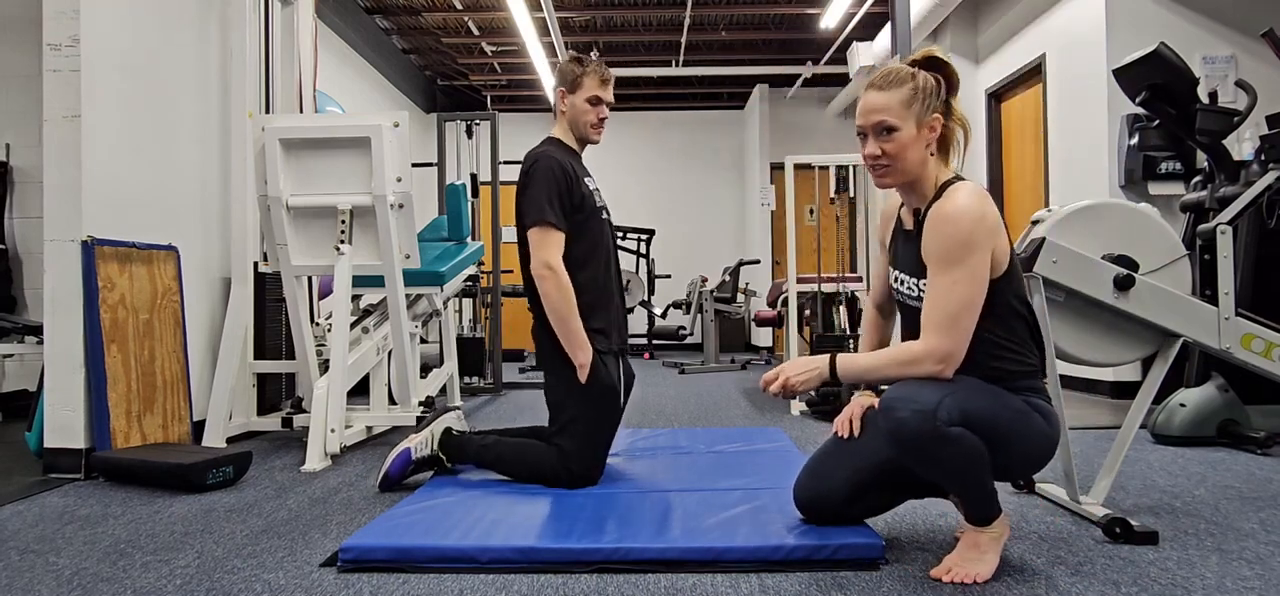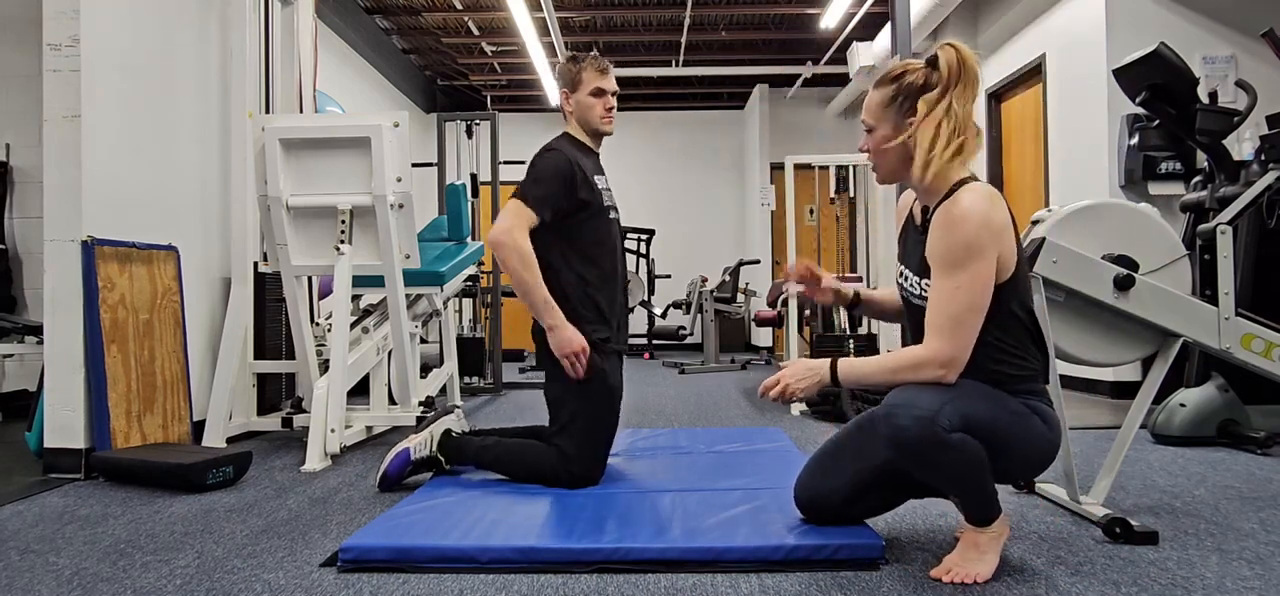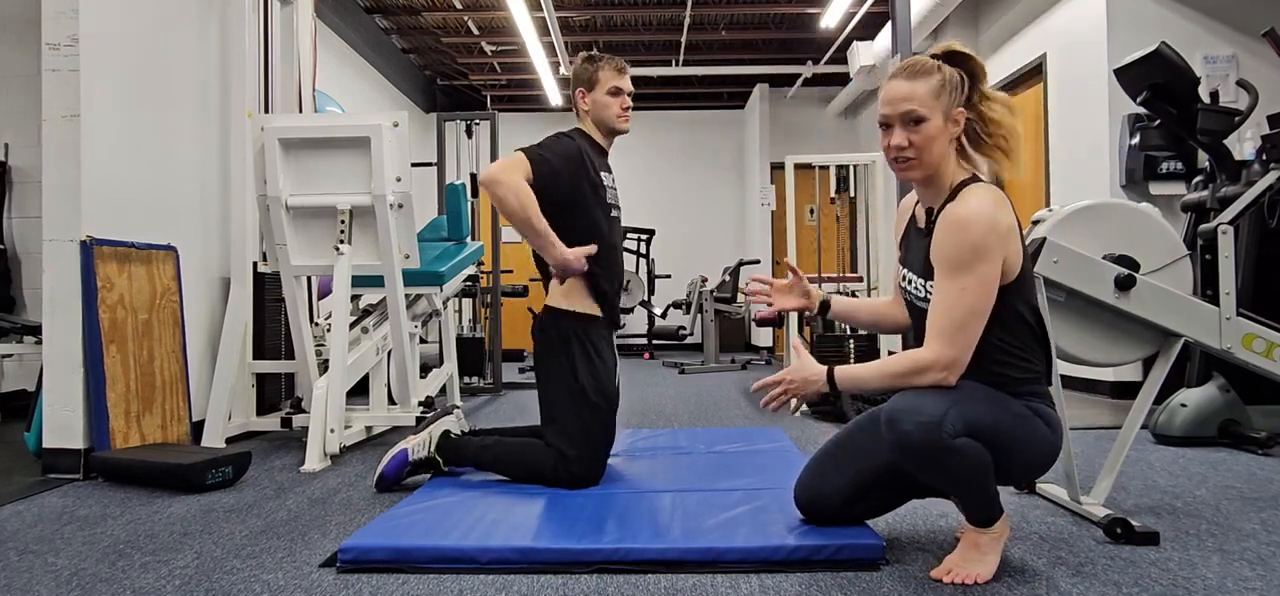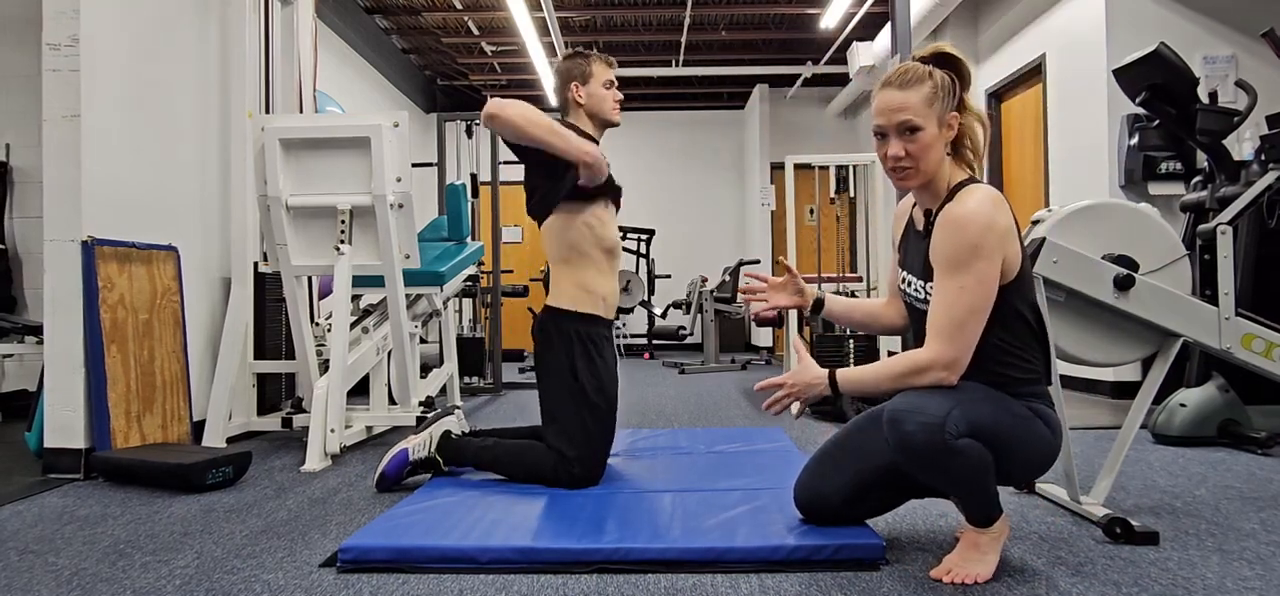
dt=0.5s
person 1, frame 1
left shoulder: (960, 210)
right shoulder: (896, 212)
left elbow: (939, 354)
right elbow: (880, 307)
left wrist: (828, 366)
right wrist: (863, 389)
left hip: (1012, 414)
right hip: (939, 403)
left knee: (912, 405)
right knee: (816, 496)
left ankle: (987, 522)
right ankle: (962, 477)
person 1, frame 2
left shoulder: (968, 212)
right shoulder: (911, 204)
left elbow: (943, 359)
left wrist: (828, 371)
right wrist: (848, 297)
left hip: (1012, 417)
right hip: (942, 404)
left knee: (910, 413)
right knee: (817, 497)
left ankle: (986, 522)
right ankle: (961, 475)
person 1, frame 3
left shoulder: (974, 212)
right shoulder: (912, 207)
left elbow: (942, 362)
left wrist: (825, 378)
right wrist: (817, 302)
left hip: (1015, 419)
right hip: (942, 403)
left knee: (915, 416)
right knee: (818, 497)
left ankle: (988, 524)
right ankle: (964, 476)
person 1, frame 4
left shoulder: (973, 212)
right shoulder: (910, 209)
left elbow: (943, 361)
left wrist: (825, 381)
right wrist: (811, 301)
left hip: (1013, 417)
right hip: (940, 401)
left knee: (917, 417)
right knee: (817, 498)
left ankle: (987, 523)
right ankle: (964, 478)
person 2, frame 1
left shoulder: (574, 166)
right shoulder: (549, 165)
right elbow: (546, 267)
right wrist: (583, 355)
left hip: (601, 343)
right hip: (581, 348)
left knee: (579, 449)
right knee: (577, 467)
left ankle: (457, 436)
right ankle: (447, 442)
person 2, frame 2
left shoulder: (589, 162)
right shoulder: (560, 160)
right elbow: (504, 237)
right wrist: (557, 326)
left hip: (600, 340)
right hip: (579, 343)
left knee: (580, 447)
right knee: (577, 467)
left ankle: (461, 436)
right ankle: (447, 445)
person 2, frame 3
left shoulder: (596, 159)
right shoulder: (569, 150)
right elbow: (497, 177)
right wrist: (555, 253)
left hip: (591, 332)
right hip: (572, 332)
left knee: (585, 448)
right knee: (577, 466)
left ankle: (457, 438)
right ankle: (444, 446)
person 2, frame 4
left shoulder: (586, 153)
right shoulder: (563, 143)
right elbow: (497, 110)
right wrist: (584, 155)
left hip: (590, 330)
right hip: (574, 330)
left knee: (582, 447)
right knee: (578, 467)
left ankle: (460, 435)
right ankle: (446, 447)
